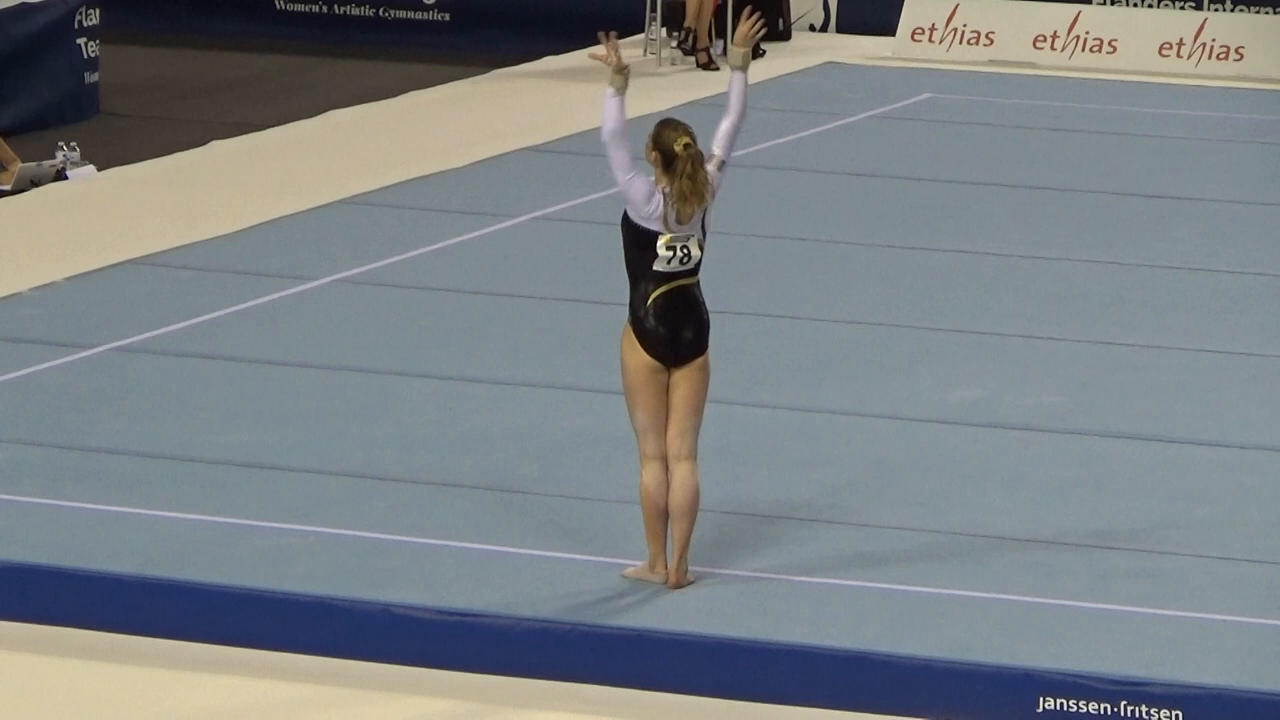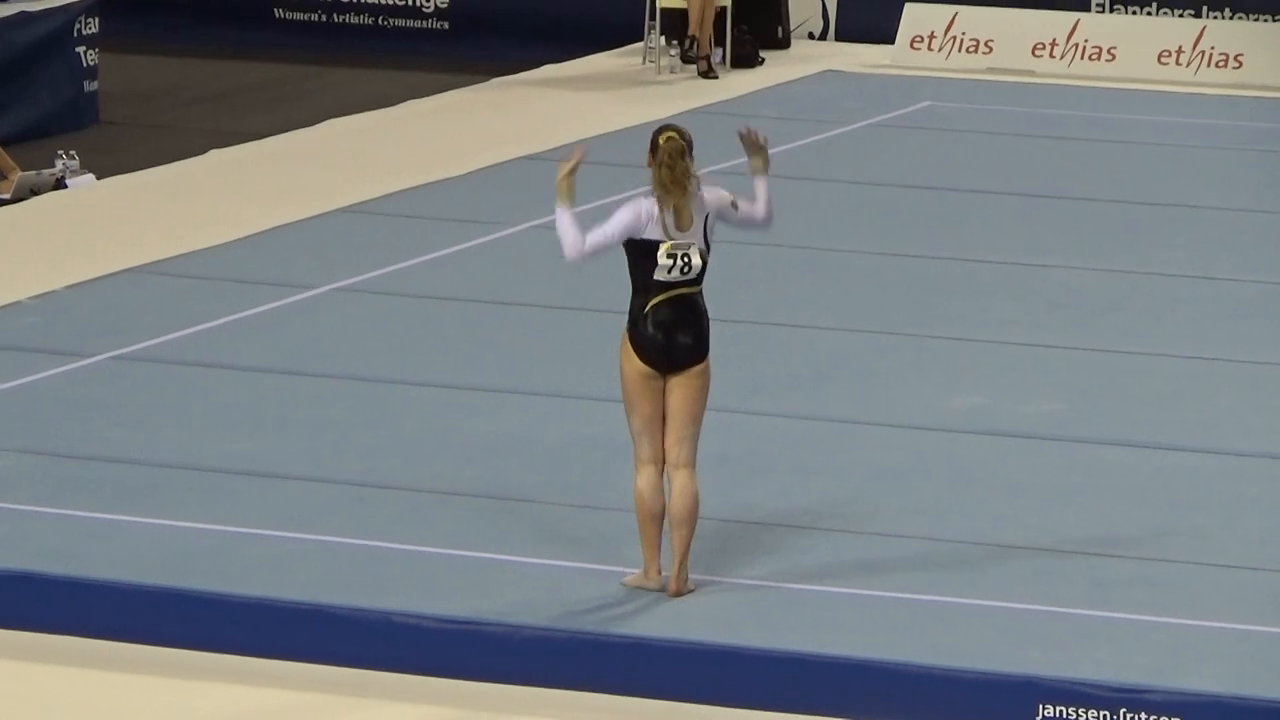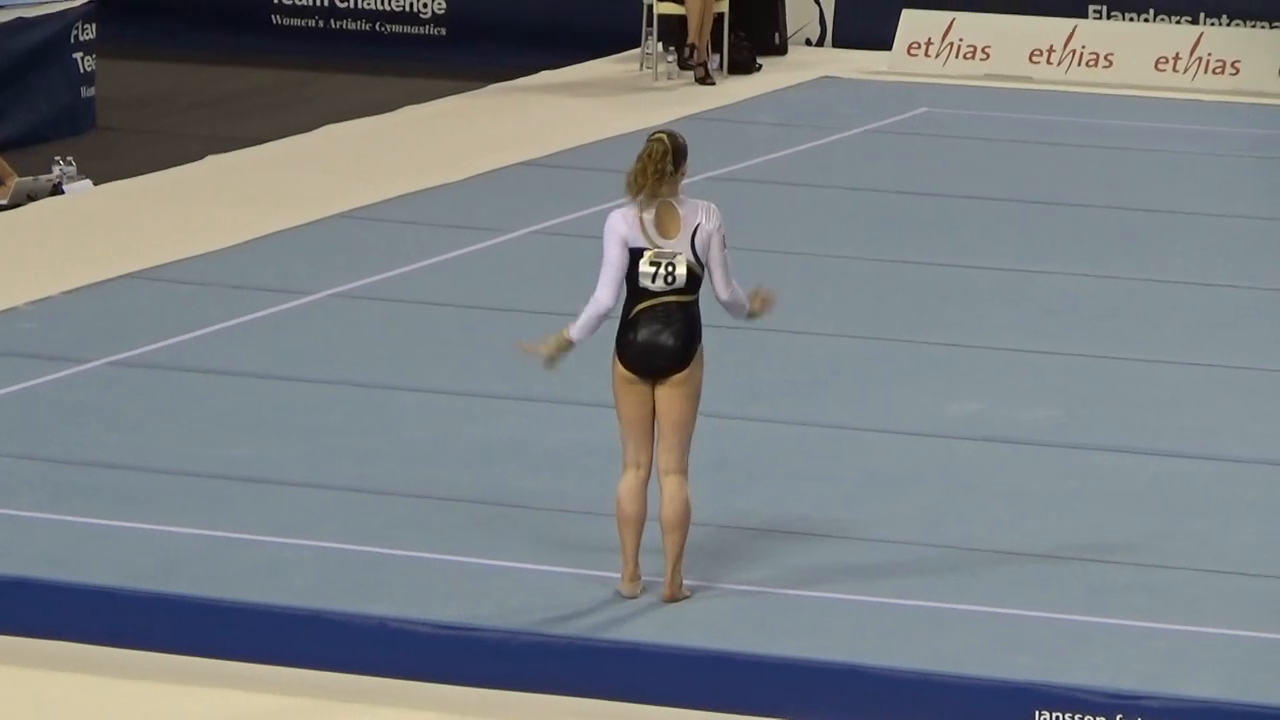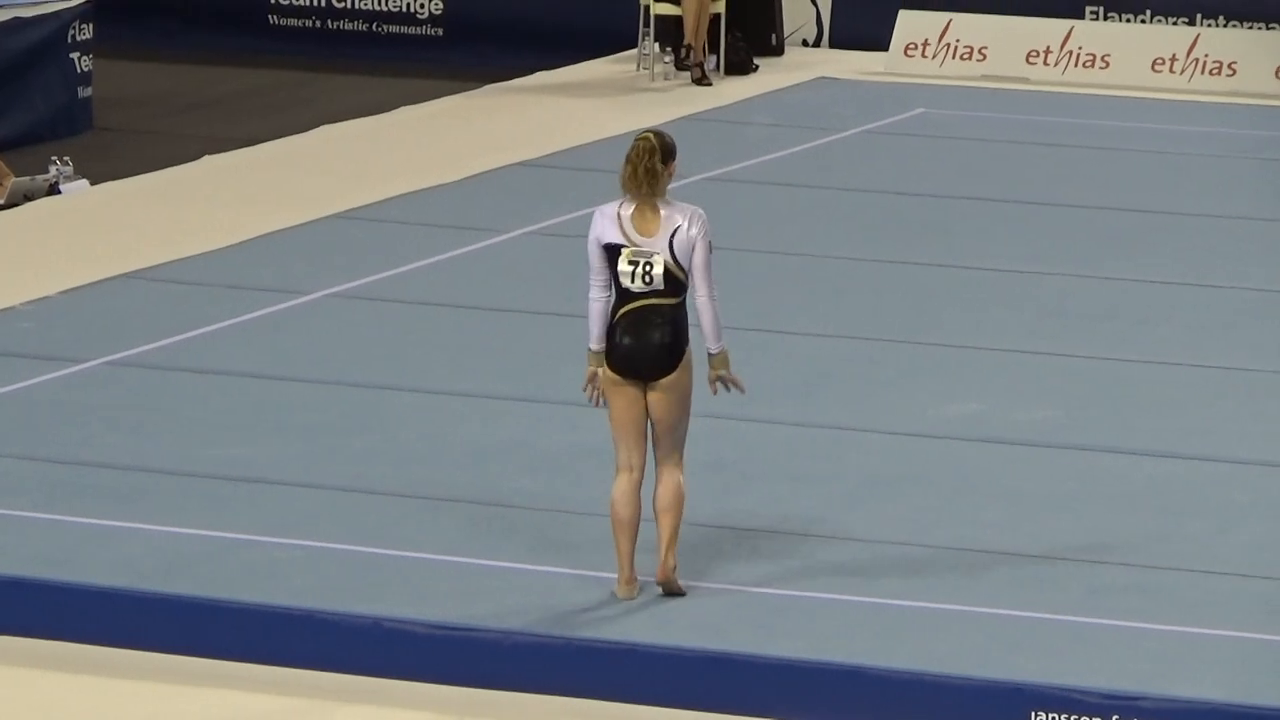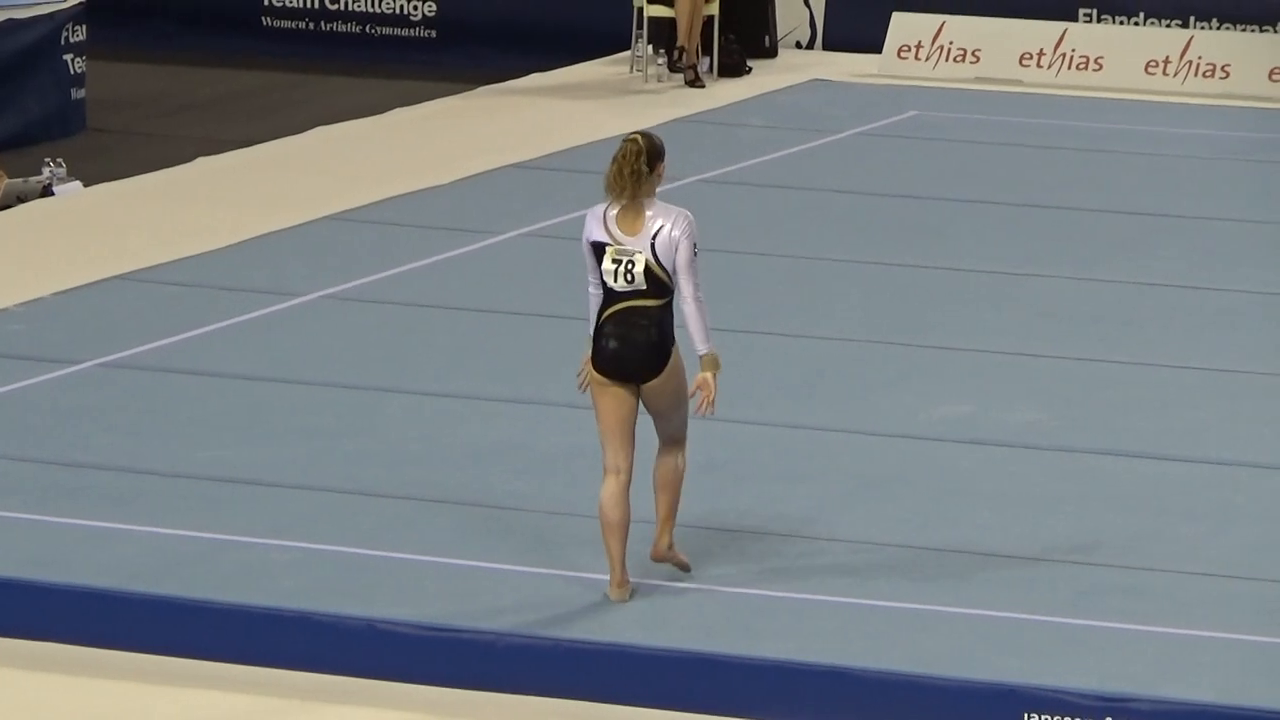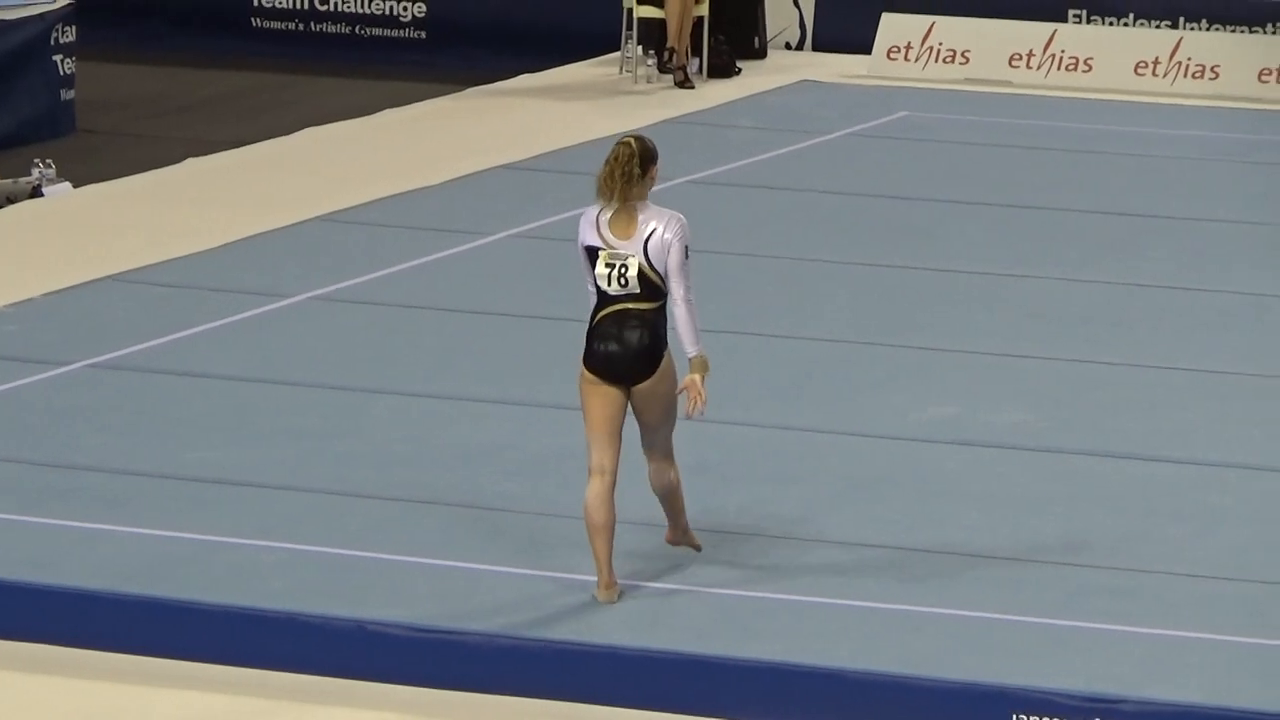
dt=0.2s
person 1, frame 1
left shoulder: (643, 199)
right shoulder: (705, 182)
left elbow: (611, 135)
right elbow: (733, 121)
right wrist: (737, 65)
left hip: (647, 339)
right hip: (692, 331)
left knee: (652, 458)
right knee: (683, 456)
left ankle: (655, 563)
right ankle: (677, 566)
person 1, frame 2
left shoulder: (639, 212)
right shoulder: (712, 203)
left elbow: (575, 251)
right elbow: (761, 217)
left wrist: (564, 198)
right wrist: (759, 169)
left hip: (645, 340)
right hip: (692, 339)
left knee: (648, 462)
right knee: (682, 465)
left ankle: (651, 569)
right ankle: (678, 574)
person 1, frame 3
left shoulder: (622, 219)
right shoulder: (707, 216)
left elbow: (605, 298)
right elbow: (725, 292)
left wrist: (565, 339)
right wrist: (749, 308)
left hip: (634, 344)
right hip: (681, 349)
left knee: (634, 467)
right knee: (674, 470)
left ankle: (630, 573)
right ankle: (672, 579)
person 1, frame 4
left shoulder: (604, 218)
right shoulder: (691, 221)
left elbow: (599, 294)
right elbow: (704, 295)
left wrist: (594, 356)
right wrist: (719, 357)
left hip: (621, 347)
right hip: (668, 348)
left knee: (627, 468)
right knee: (670, 463)
left ankle: (626, 576)
right ankle: (667, 565)
person 1, frame 5
left shoulder: (595, 218)
right shoulder: (677, 221)
left elbow: (595, 290)
right elbow: (689, 295)
right wrist: (707, 362)
left hip: (608, 347)
right hip: (654, 349)
left knee: (615, 470)
right knee: (673, 443)
left ankle: (618, 579)
right ankle: (663, 540)
person 1, frame 6
left shoulder: (589, 222)
right shoulder: (670, 224)
right elbow: (680, 298)
right wrist: (696, 364)
left hip: (600, 350)
right hip: (647, 352)
left knee: (601, 471)
right knee: (659, 454)
left ankle: (605, 579)
right ankle: (679, 530)
